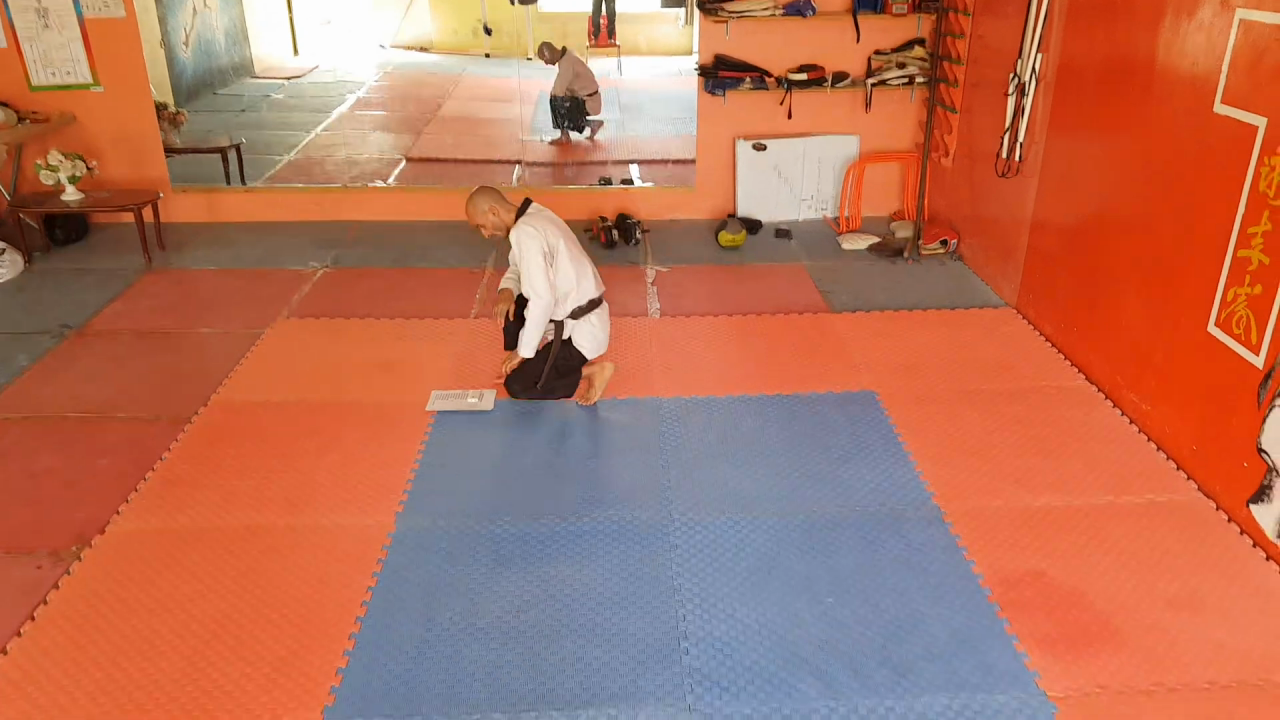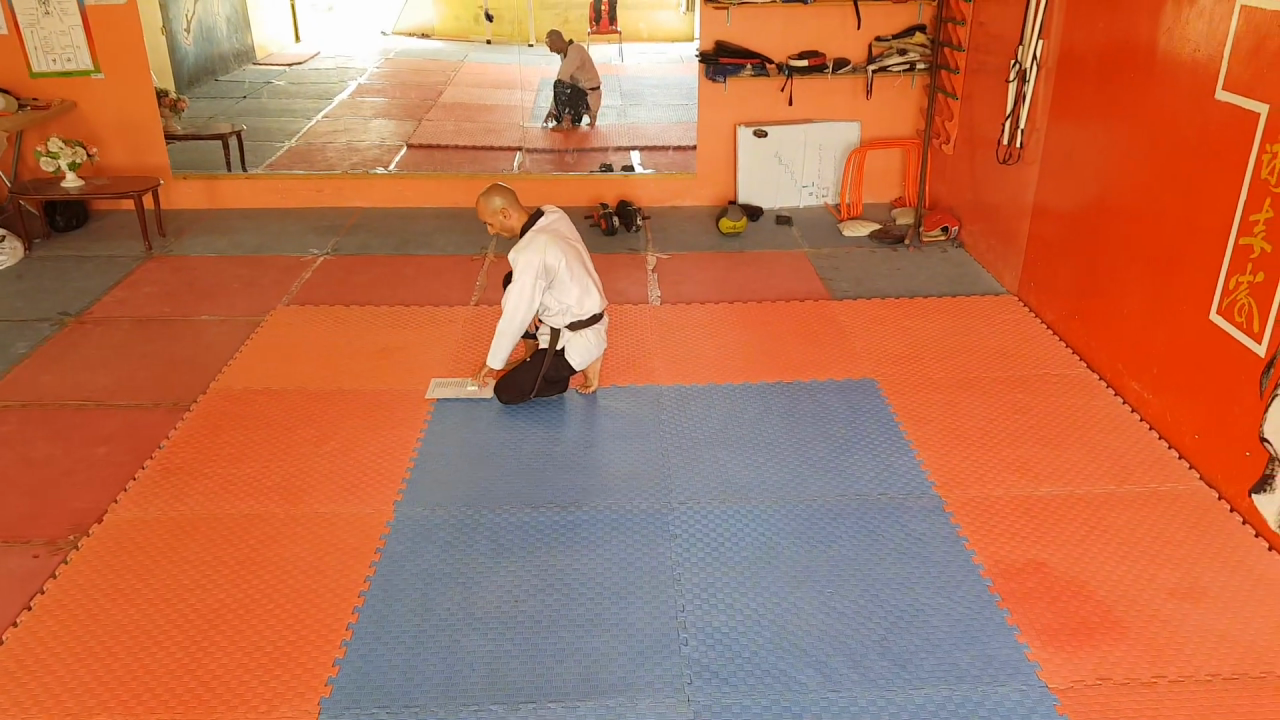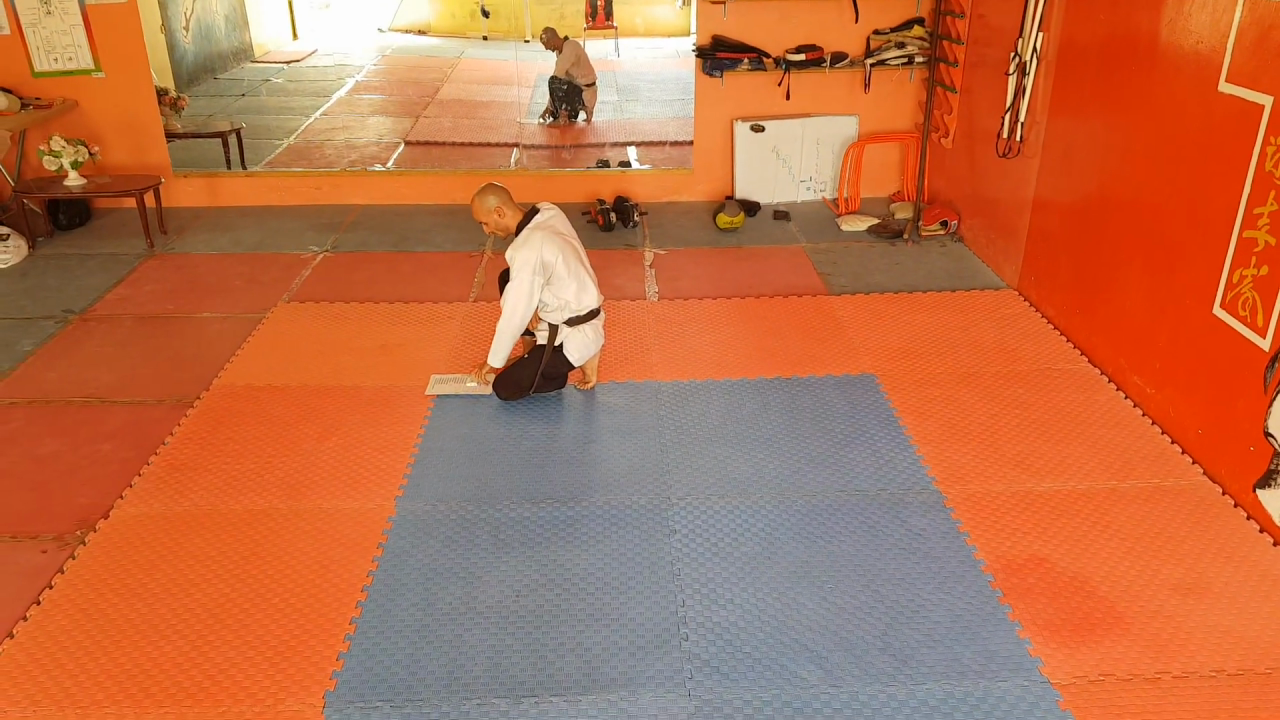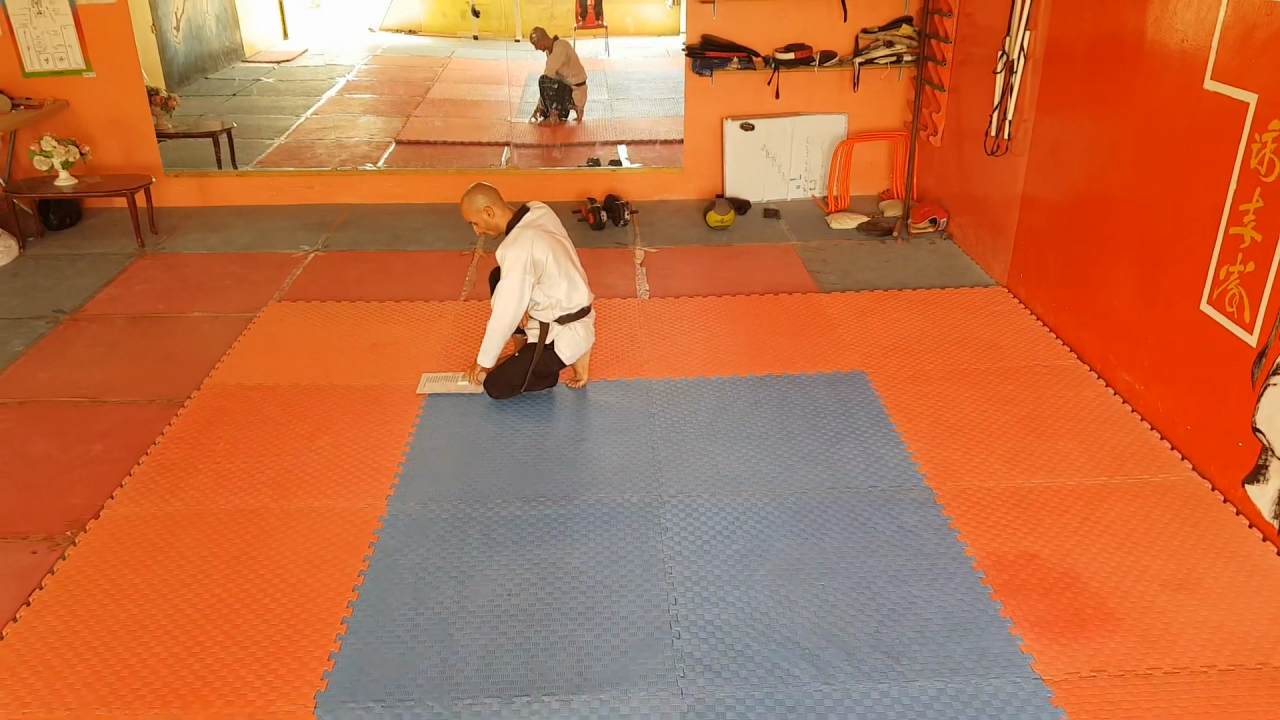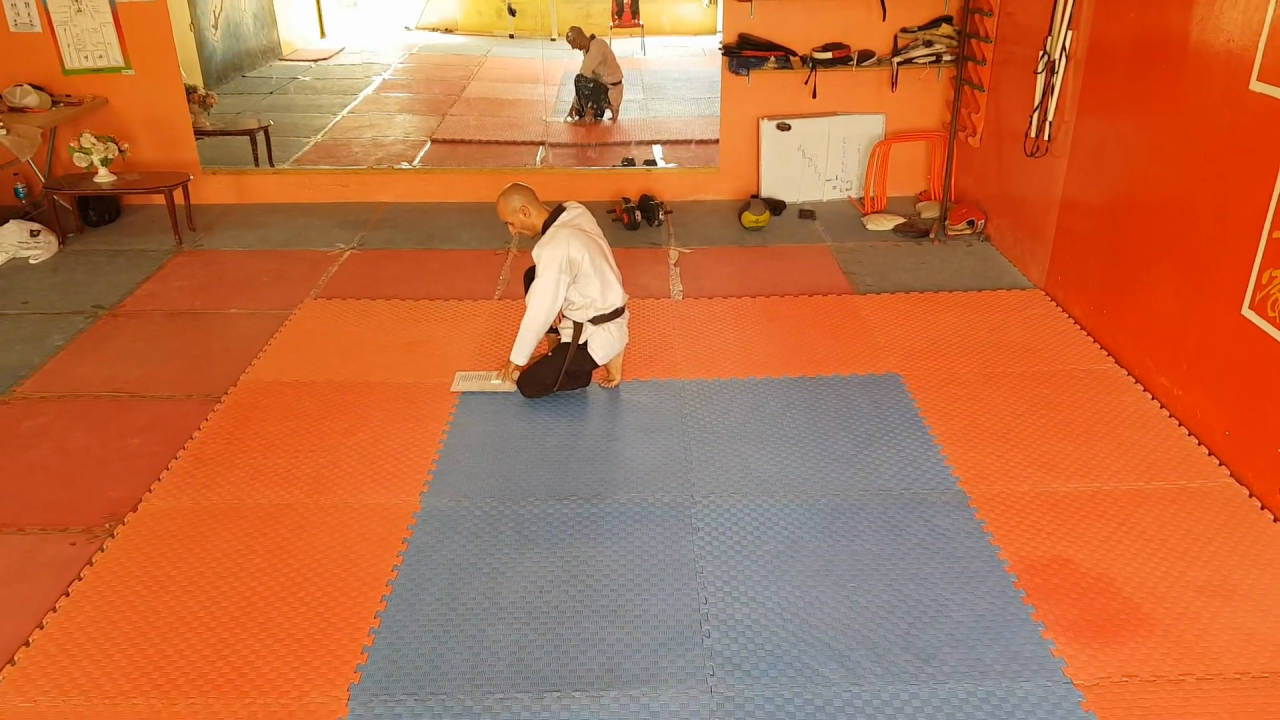
dt=1s
person 1, frame 1
left shoulder: (526, 233)
right shoulder: (537, 216)
left elbow: (541, 298)
right elbow: (519, 266)
left wrist: (524, 351)
right wrist: (506, 290)
left hip: (582, 330)
right hip: (579, 311)
left knee: (517, 384)
right knee: (509, 298)
left ankle: (591, 370)
person 1, frame 2
left shoulder: (530, 253)
right shoulder: (553, 214)
left elbow: (514, 317)
left wrist: (492, 363)
right wrist: (529, 304)
left hip: (577, 340)
right hip: (586, 311)
left knee: (506, 392)
right knee: (513, 284)
left ankle: (582, 362)
right ankle: (534, 357)
person 1, frame 3
left shoulder: (528, 250)
right shoulder: (549, 212)
left elbow: (514, 316)
left wrist: (493, 362)
right wrist: (531, 304)
left hip: (575, 336)
right hip: (578, 309)
left knee: (505, 388)
right knee: (509, 280)
left ankle: (579, 357)
right ankle: (532, 353)
person 1, frame 4
left shoulder: (518, 249)
right shoulder: (539, 211)
left elbow: (504, 316)
left wrist: (483, 362)
right wrist: (520, 302)
left hip: (565, 333)
right hip: (569, 306)
left knee: (496, 387)
right knee: (499, 279)
left ankle: (571, 356)
right ankle: (523, 351)
person 1, frame 5
left shoulder: (554, 248)
right shoulder: (574, 211)
left elbow: (538, 314)
left wrist: (516, 360)
right wrist: (554, 302)
left hip: (598, 335)
right hip: (604, 306)
left knee: (528, 386)
right knee: (533, 277)
left ankle: (604, 357)
right ankle: (557, 351)
